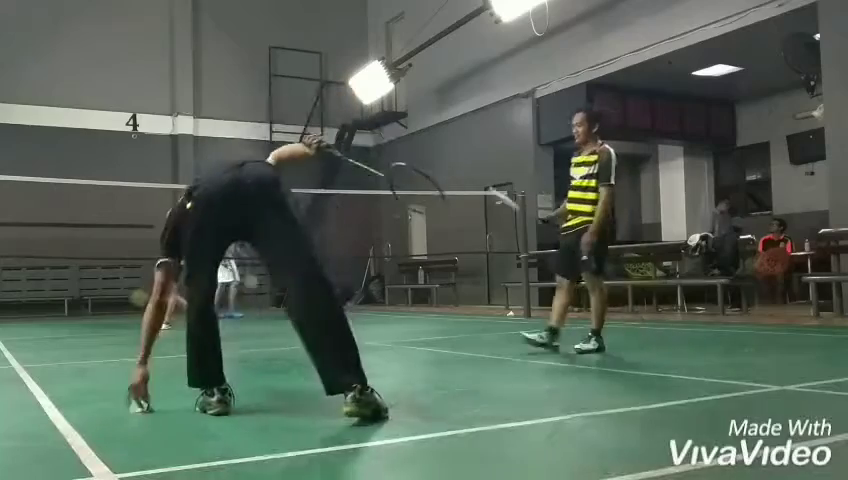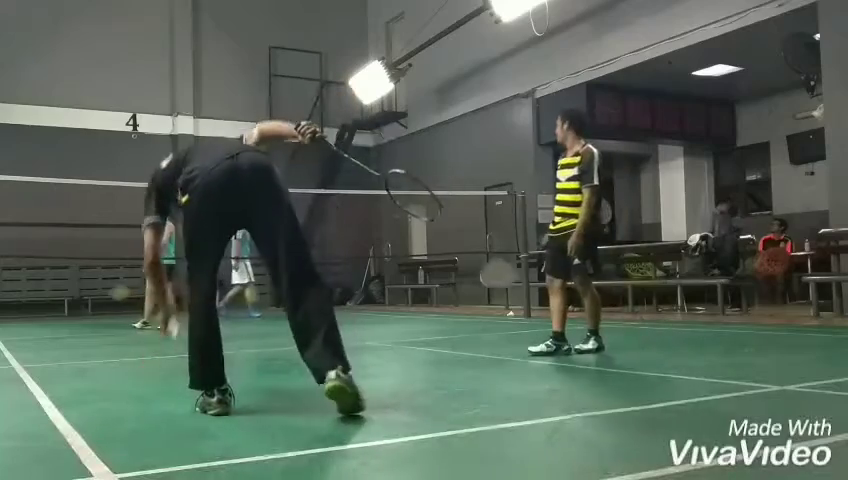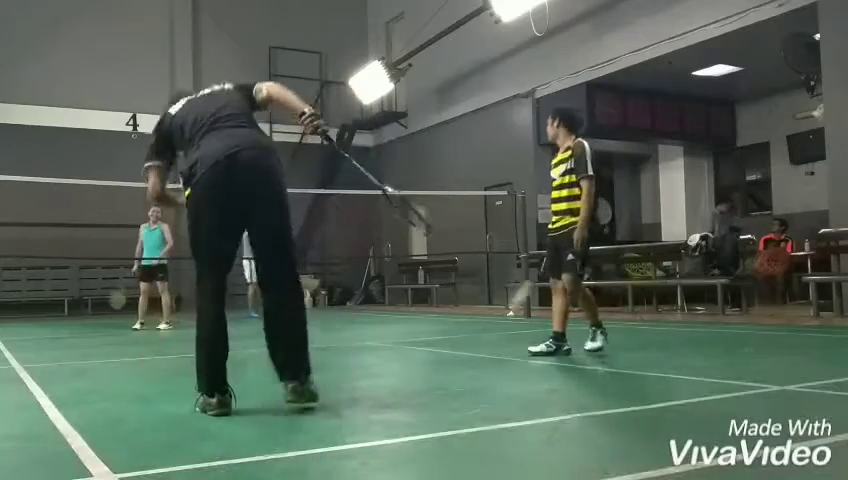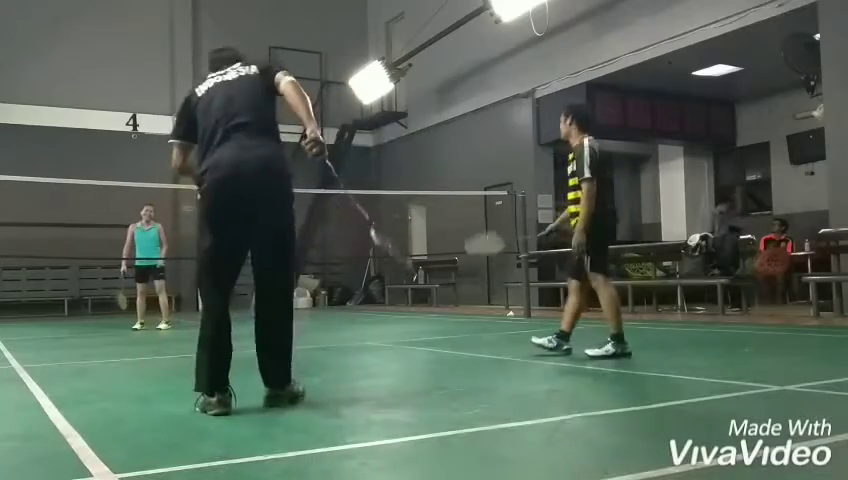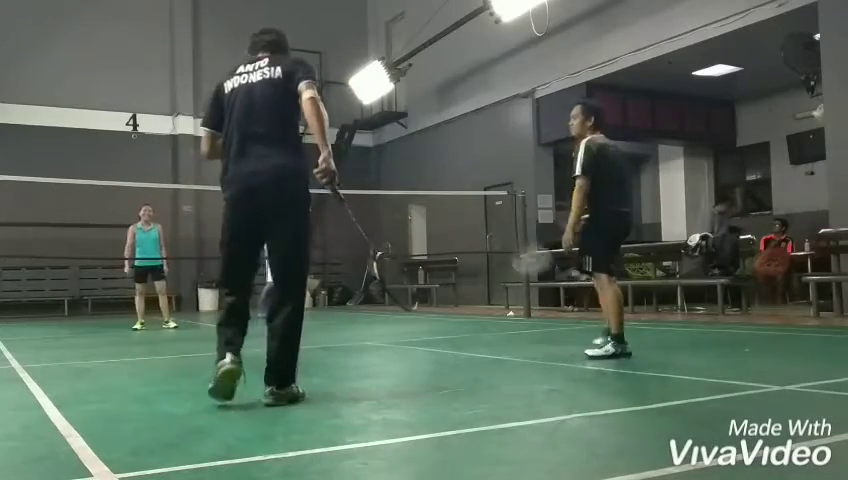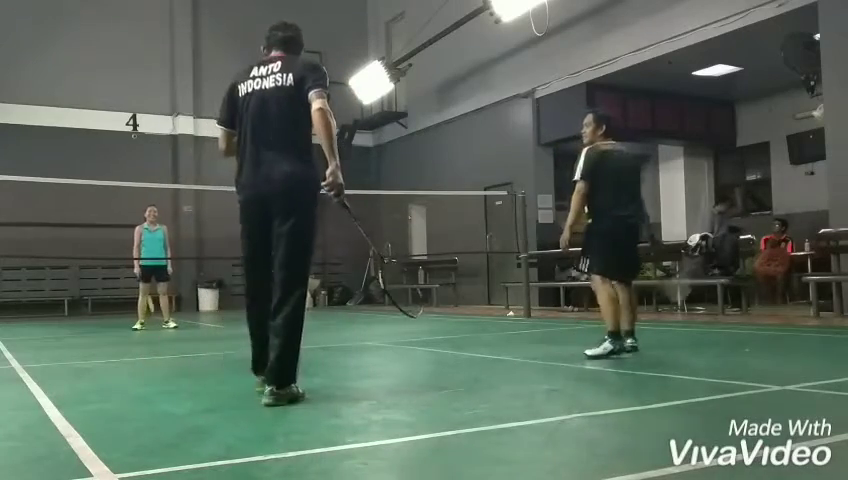
dt=0.3s
person 1, frame 1
left shoulder: (177, 218)
left elbow: (158, 300)
right elbow: (276, 157)
left wrist: (142, 363)
right wrist: (309, 149)
left hip: (207, 198)
right hip: (260, 184)
left knee: (199, 297)
right knee: (308, 285)
left ankle: (213, 391)
right ankle: (355, 388)
person 1, frame 2
left shoulder: (162, 178)
right shoulder: (232, 146)
left elbow: (152, 257)
right elbow: (258, 131)
left wrist: (165, 307)
right wrist: (297, 131)
left hip: (203, 186)
right hip: (256, 171)
left knee: (201, 291)
right knee: (300, 279)
left ankle: (213, 391)
right ankle: (335, 369)
person 1, frame 3
left shoulder: (169, 117)
right shoulder: (233, 90)
left elbow: (155, 191)
right elbow: (270, 89)
left wrist: (183, 202)
right wrist: (304, 111)
left hip: (206, 170)
right hip: (256, 158)
left knee: (210, 287)
right knee: (280, 277)
left ankle: (214, 392)
right ankle: (297, 378)
person 1, frame 4
left shoulder: (196, 95)
right shoulder: (261, 72)
left elbow: (178, 163)
right elbow: (289, 85)
right wrist: (311, 128)
left hip: (219, 179)
right hip: (268, 171)
left knee: (215, 291)
right knee: (275, 285)
left ankle: (213, 390)
right ankle: (278, 384)
person 1, frame 5
left shoulder: (227, 82)
right shoulder: (295, 66)
left elbow: (208, 149)
right elbow: (310, 101)
right wrist: (325, 152)
left hip: (239, 185)
right hip: (285, 180)
left knee: (235, 281)
right knee: (287, 283)
left ankle: (229, 356)
right ankle: (279, 383)
person 1, frame 6
left shoulder: (240, 81)
right shoulder: (308, 69)
left elbow: (225, 146)
right elbow: (319, 110)
right wrist: (334, 164)
left hip: (252, 190)
right hip: (294, 185)
left knee: (257, 285)
right knee: (289, 284)
left ankle: (264, 371)
right ankle: (279, 382)
person 2, frame 1
left shoulder: (605, 154)
right shoulder: (577, 156)
left elbow: (606, 195)
left wrist: (593, 230)
right wrist: (554, 215)
left hip: (592, 229)
right hip: (570, 230)
left knee: (592, 280)
right knee: (563, 282)
left ankle: (596, 337)
right ankle: (552, 334)
person 2, frame 2
left shoulder: (589, 154)
right shoulder: (563, 158)
left elbow: (589, 197)
left wrist: (578, 233)
right wrist: (551, 229)
left hip: (580, 232)
right hip: (558, 231)
left knee: (583, 284)
right knee: (555, 284)
left ankle: (594, 336)
right ankle: (558, 340)
person 2, frame 3
left shoulder: (579, 147)
right shoulder: (558, 155)
left elbow: (588, 188)
left wrist: (582, 225)
left hip: (574, 229)
right hip: (558, 230)
left knee: (570, 281)
right knee: (557, 284)
left ankle: (597, 329)
right ankle: (558, 340)
person 2, frame 4
left shoulder: (584, 146)
right shoulder: (578, 149)
left elbow: (589, 191)
left wrist: (580, 229)
right wrist: (559, 223)
left hip: (593, 226)
right hip: (584, 227)
left knee: (598, 279)
right knee: (576, 284)
left ankle: (618, 341)
right ankle: (562, 338)
person 2, frame 5
left shoulder: (587, 145)
right shoulder: (612, 149)
left elbow: (582, 187)
left wrist: (570, 227)
left hip: (602, 220)
right hip: (620, 219)
left knee: (604, 278)
right knee: (604, 278)
left ankle: (617, 341)
right ankle: (611, 333)
person 2, frame 6
left shoulder: (591, 152)
right shoulder: (629, 157)
left elbow: (581, 192)
right elbow: (637, 196)
left wrist: (568, 228)
right wrist: (646, 227)
left hip: (604, 225)
right hip: (629, 224)
left knee: (600, 279)
right knee: (623, 281)
left ankle: (614, 338)
right ankle: (629, 337)
